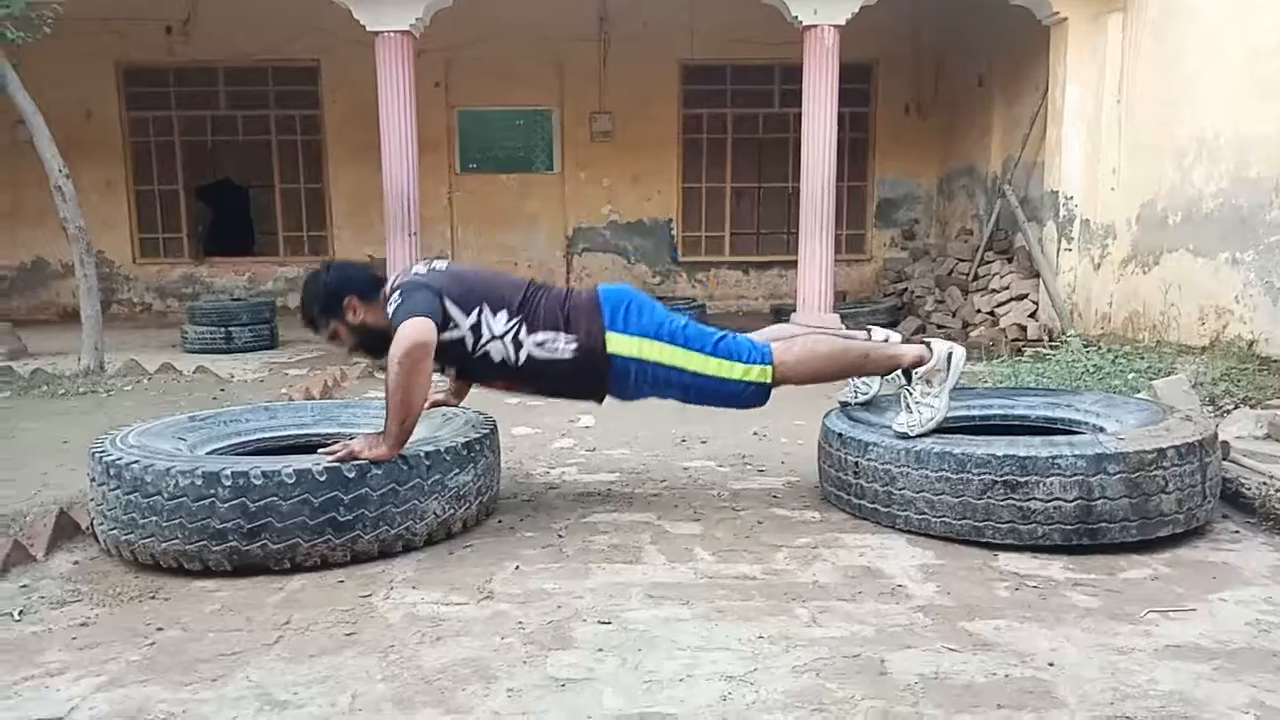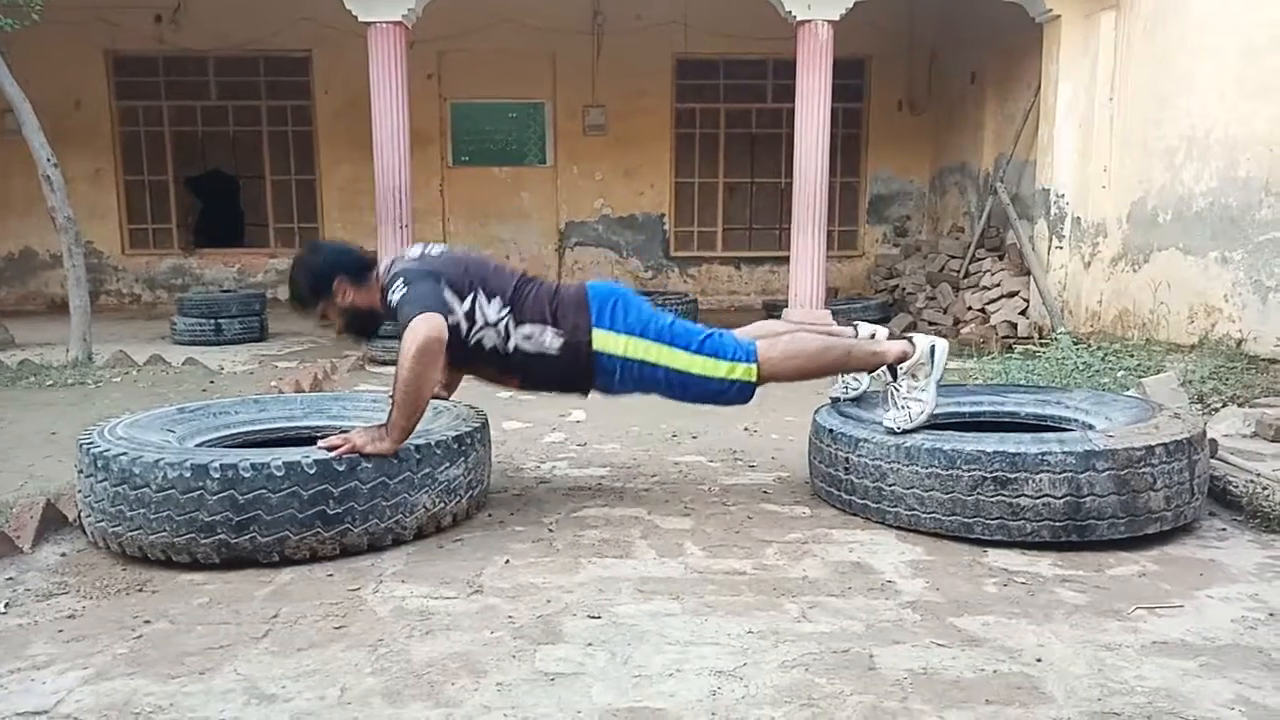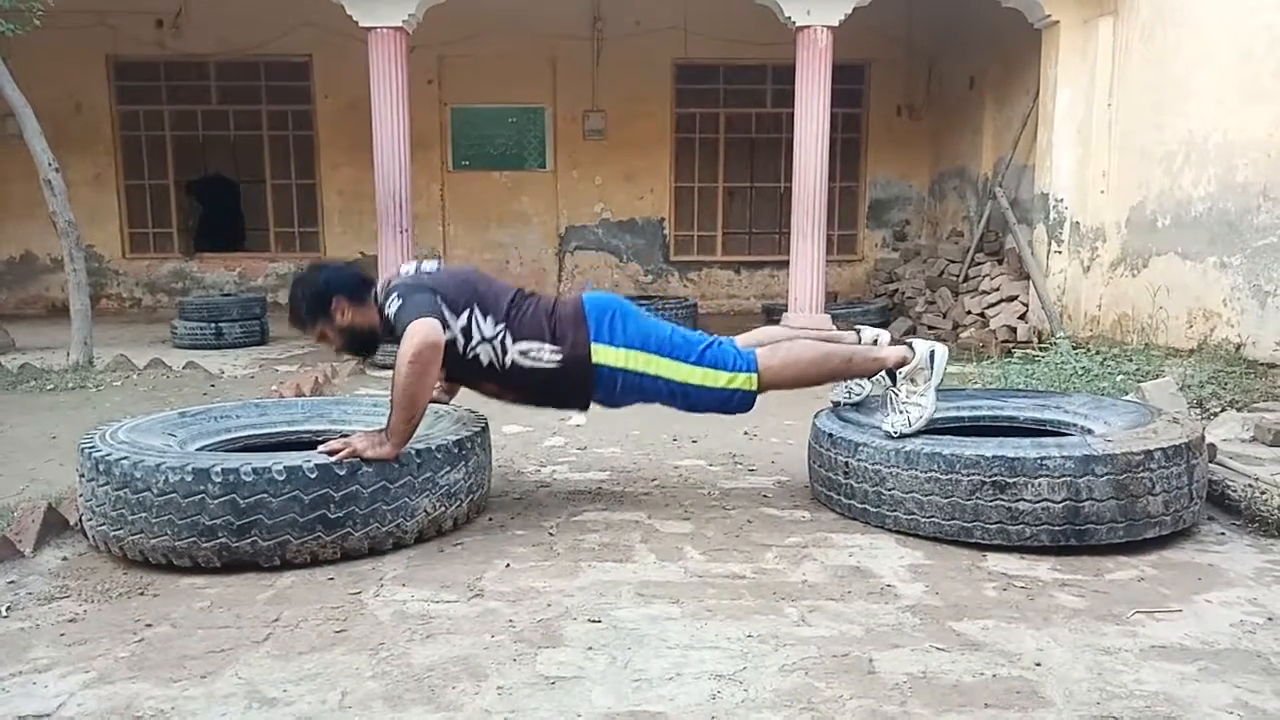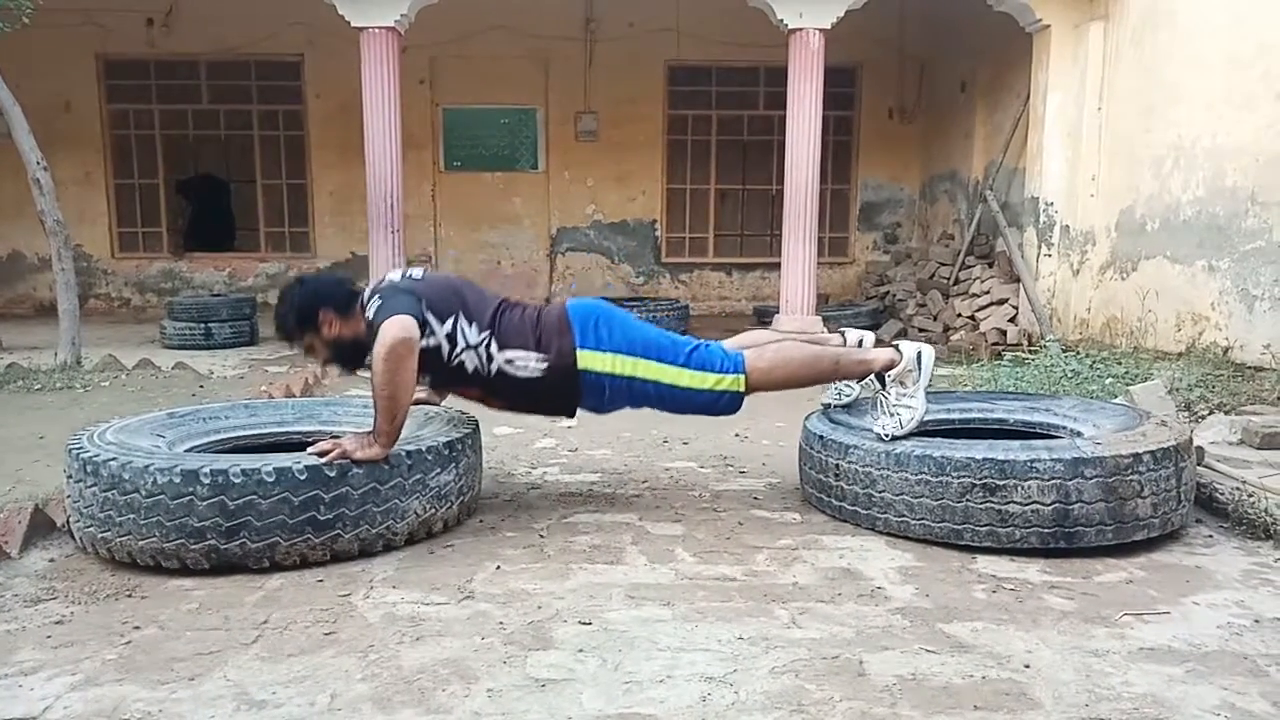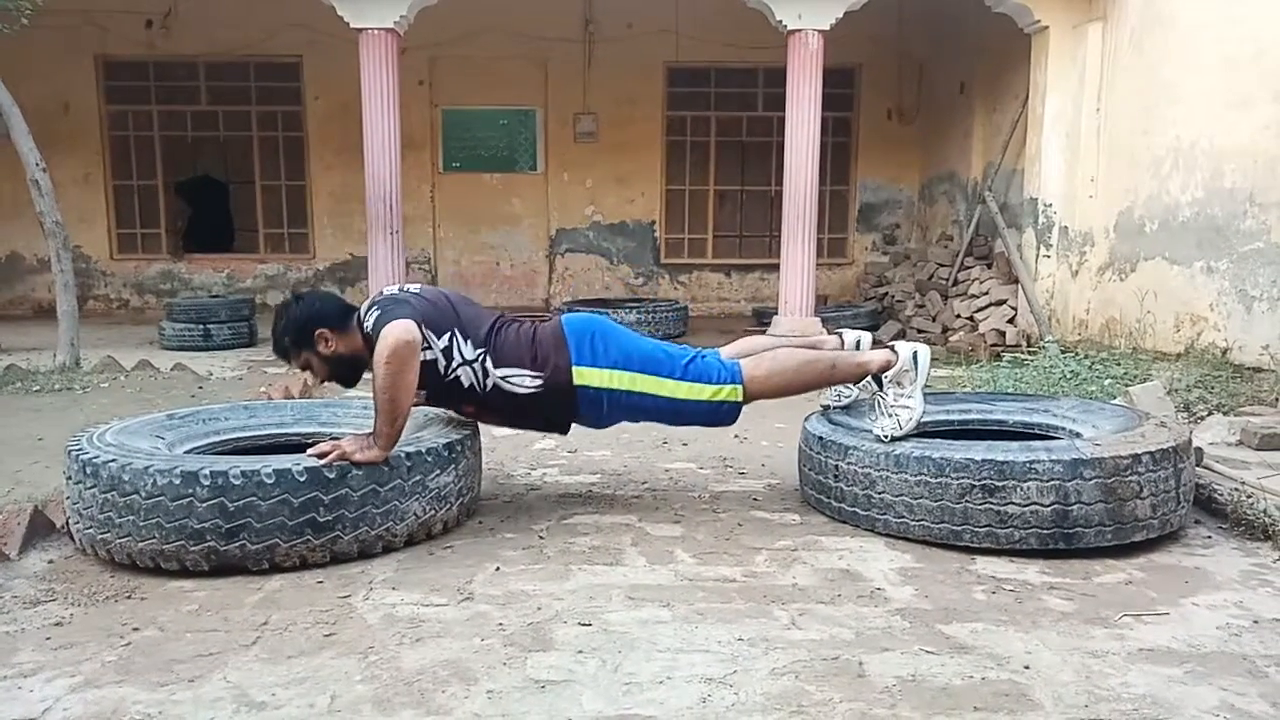
dt=1s
person 1, frame 1
left shoulder: (405, 294)
right shoulder: (430, 291)
left elbow: (415, 344)
left wrist: (389, 441)
right wrist: (453, 393)
left hip: (611, 340)
right hip: (604, 324)
left knee: (763, 367)
right knee: (749, 351)
left ankle: (921, 357)
right ankle: (865, 339)
person 1, frame 2
left shoulder: (403, 278)
right shoulder: (422, 272)
left elbow: (424, 341)
left wrist: (390, 435)
right wrist: (436, 389)
left hip: (597, 334)
right hip: (591, 320)
left knee: (752, 363)
right knee: (736, 344)
left ankle: (904, 354)
right ankle: (858, 337)
person 1, frame 3
left shoulder: (399, 295)
right shoulder: (418, 287)
left elbow: (423, 346)
left wrist: (390, 440)
right wrist: (438, 391)
left hip: (596, 347)
right hip: (591, 330)
left knee: (747, 370)
right knee: (736, 352)
left ankle: (901, 359)
right ankle: (855, 340)
person 1, frame 4
left shoulder: (383, 301)
right shoulder: (407, 292)
left elbow: (398, 344)
left wrist: (379, 440)
right wrist: (432, 390)
left hip: (583, 353)
right hip: (577, 335)
left knee: (735, 372)
right knee: (725, 356)
left ankle: (891, 363)
right ankle: (843, 344)
person 1, frame 5
left shoulder: (379, 313)
right shoulder: (403, 305)
left elbow: (402, 344)
left wrist: (380, 441)
right wrist: (417, 400)
left hip: (579, 367)
right hip: (573, 348)
left knee: (735, 382)
right knee: (720, 364)
left ankle: (888, 361)
right ankle: (843, 345)
